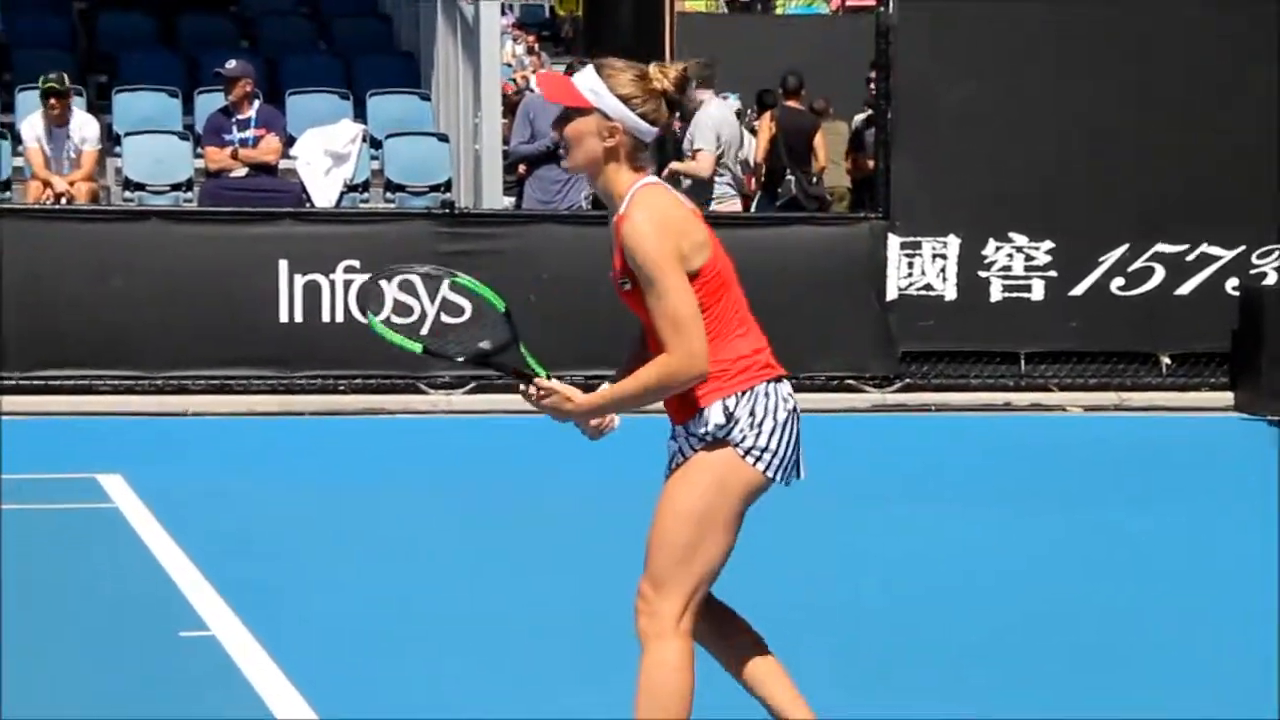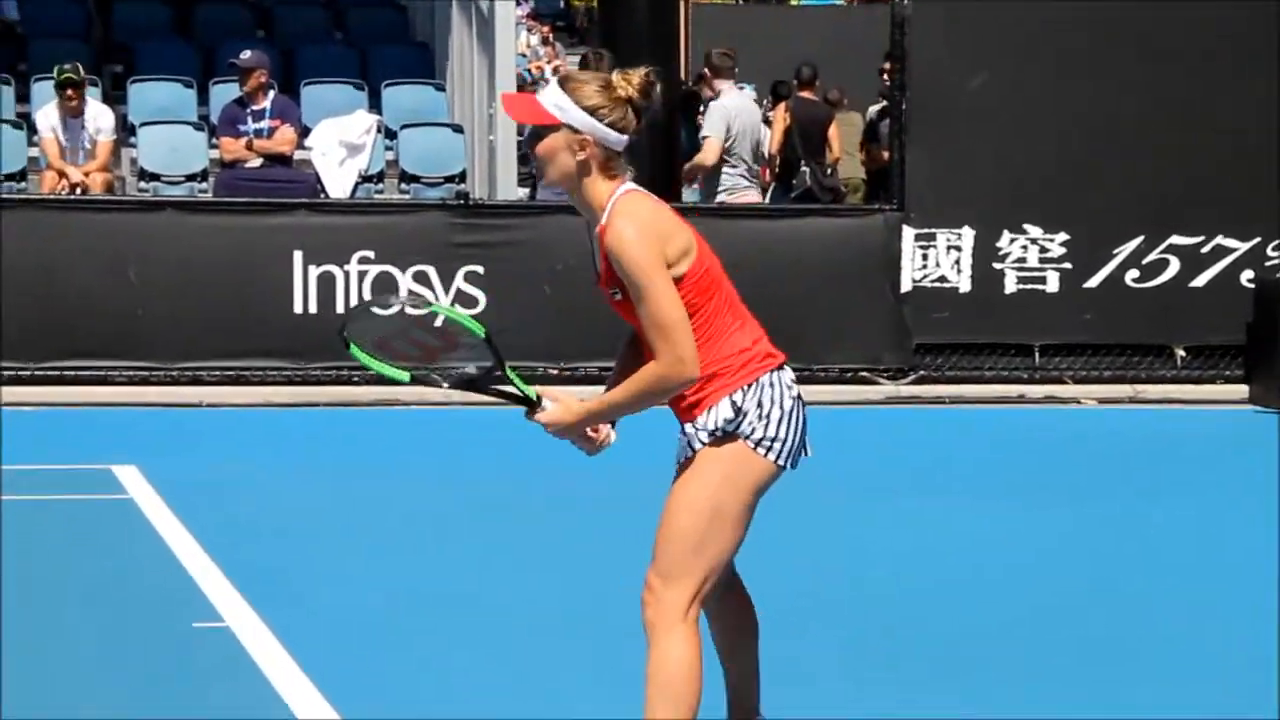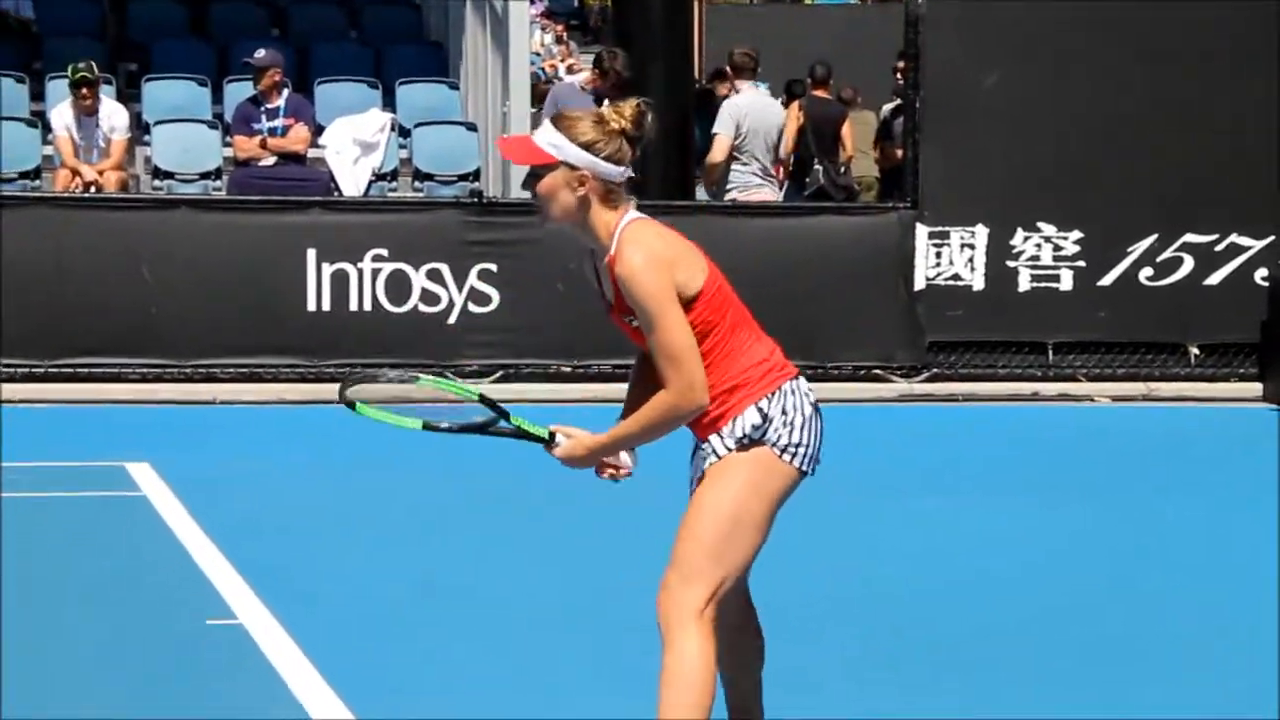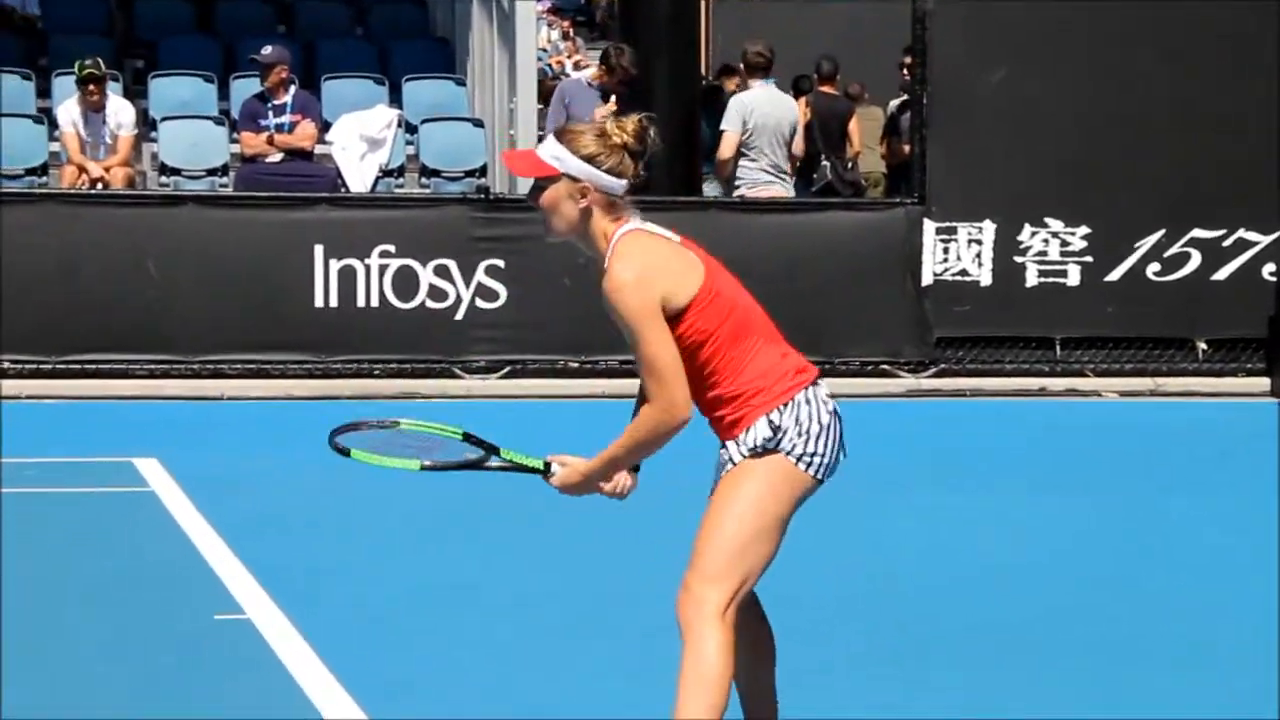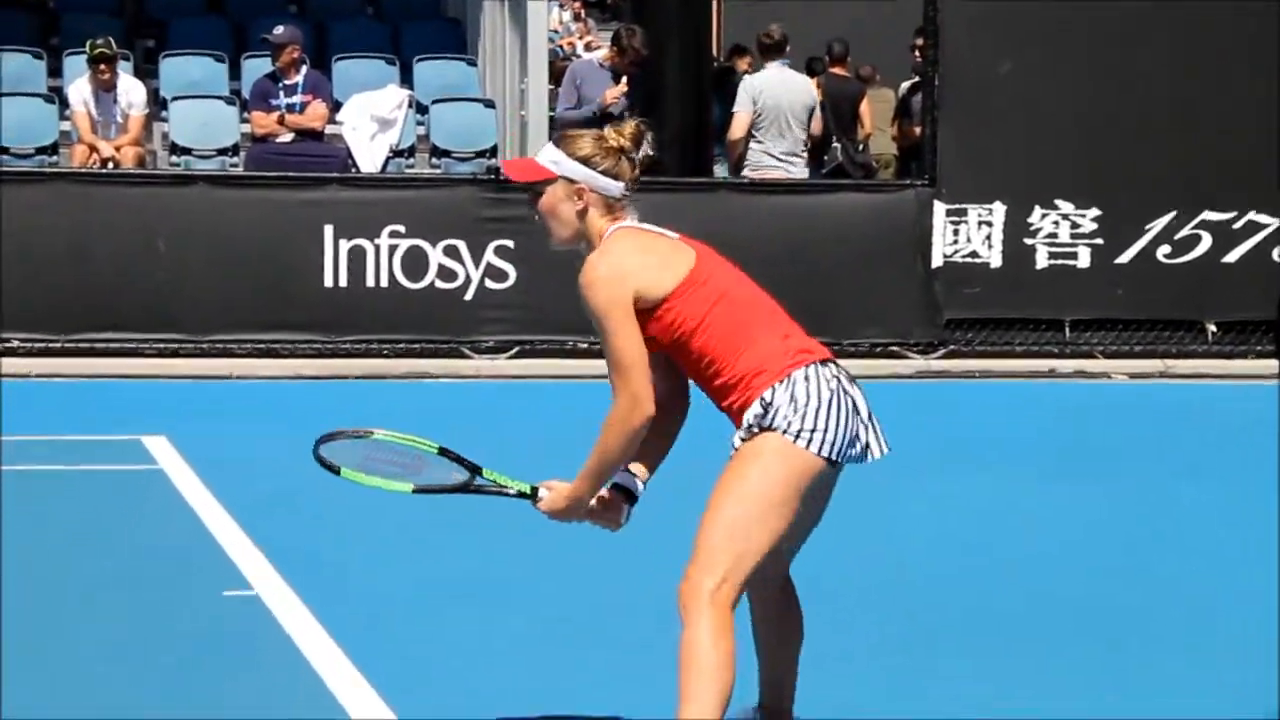
dt=0.2s
person 1, frame 1
left shoulder: (645, 221)
right shoulder: (639, 207)
left elbow: (688, 363)
left wrist: (587, 403)
right wrist: (609, 396)
left hip: (734, 416)
right hip: (731, 415)
left knee: (659, 614)
right knee: (686, 606)
person 1, frame 2
left shoulder: (629, 228)
right shoulder: (617, 216)
left elbow: (677, 366)
left wrist: (583, 414)
right wrist: (602, 409)
left hip: (742, 407)
right hip: (729, 409)
left knee: (667, 602)
right knee: (710, 578)
person 1, frame 3
left shoulder: (637, 258)
right shoulder: (613, 250)
left elbow: (687, 394)
right elbow: (655, 358)
left wrist: (598, 446)
right wrist: (617, 441)
left hip: (763, 419)
right hip: (745, 419)
left knee: (683, 603)
right knee: (721, 590)
person 1, frame 4
left shoulder: (627, 273)
right shoulder: (634, 250)
left elbow: (672, 408)
right elbow: (664, 379)
left wrist: (591, 471)
right wrist: (625, 461)
left hip: (779, 426)
right hip: (782, 420)
left knee: (703, 604)
right knee: (729, 592)
person 1, frame 5
left shoulder: (604, 270)
right shoulder: (644, 251)
left elbow: (636, 409)
right elbow: (665, 396)
left wrist: (577, 493)
right wrist: (628, 485)
left hip: (791, 407)
right hip: (819, 397)
left knee: (703, 592)
right knee: (761, 572)
